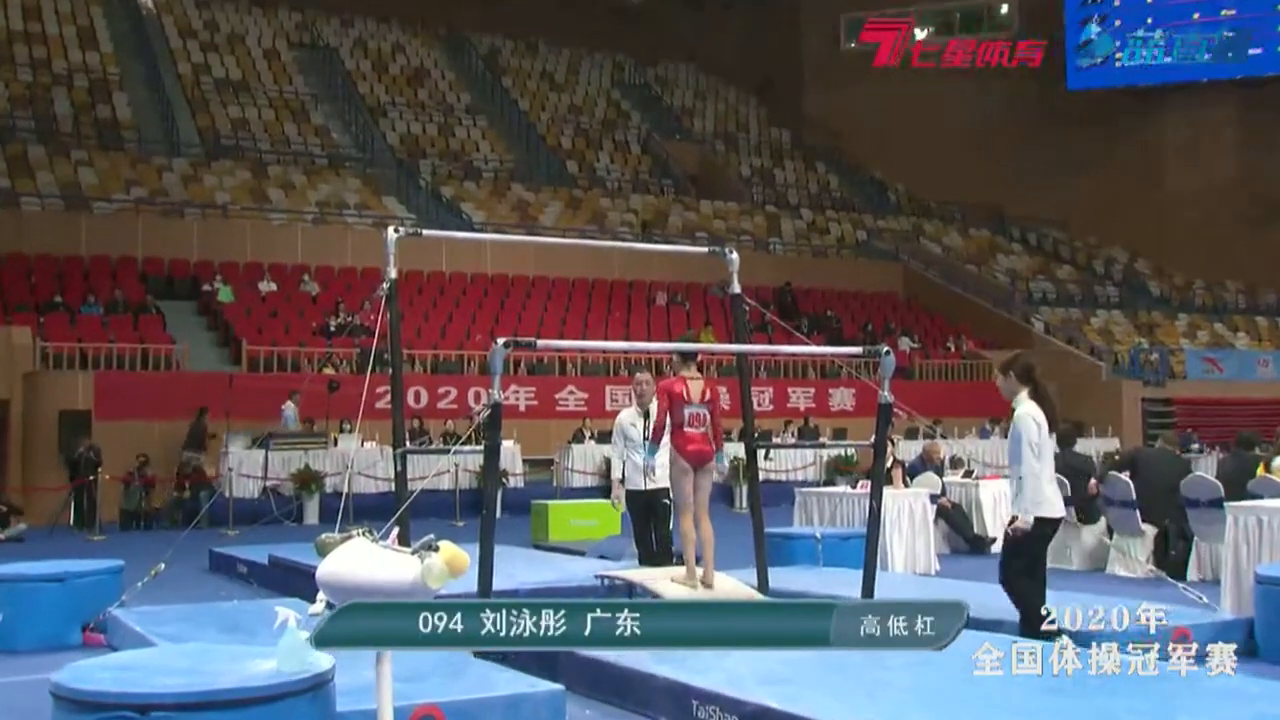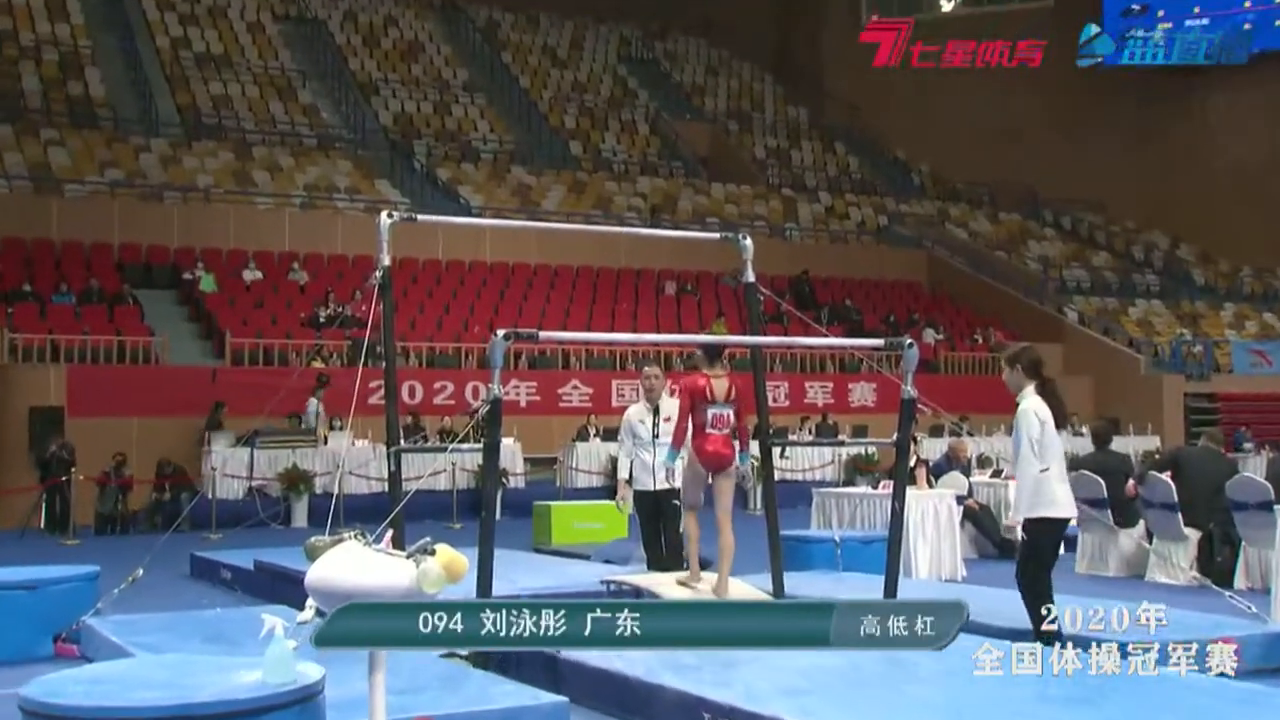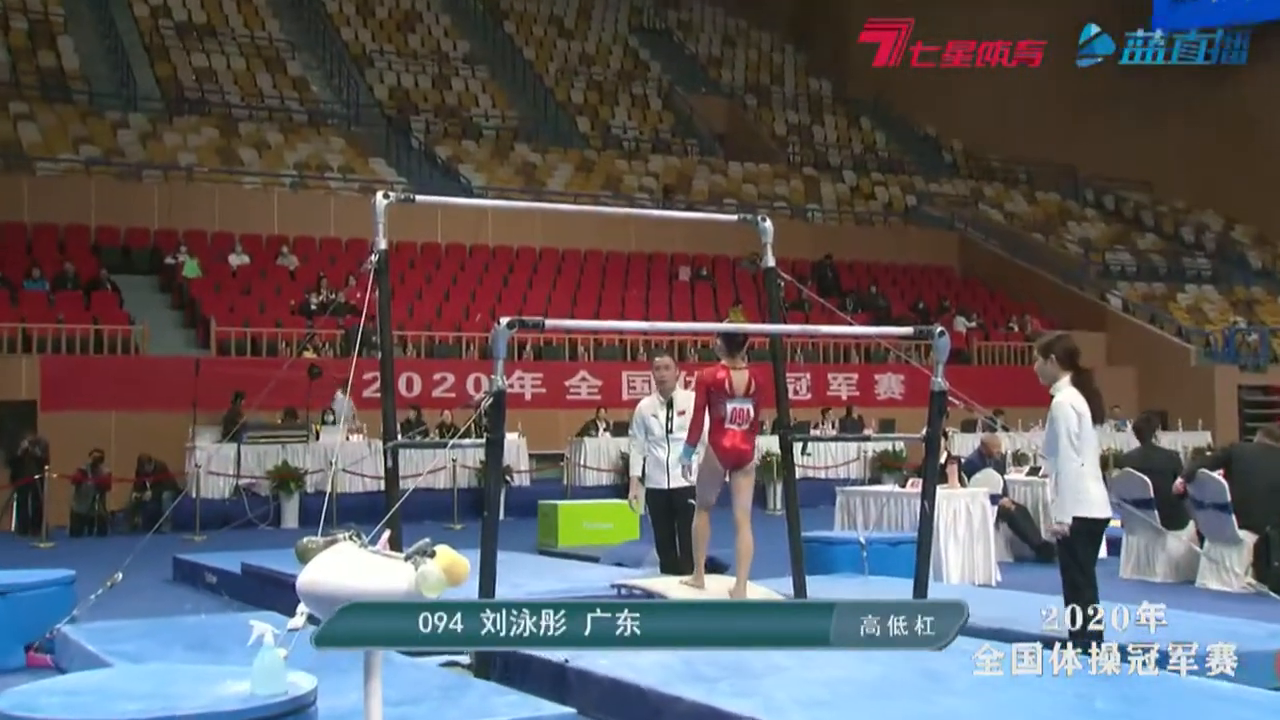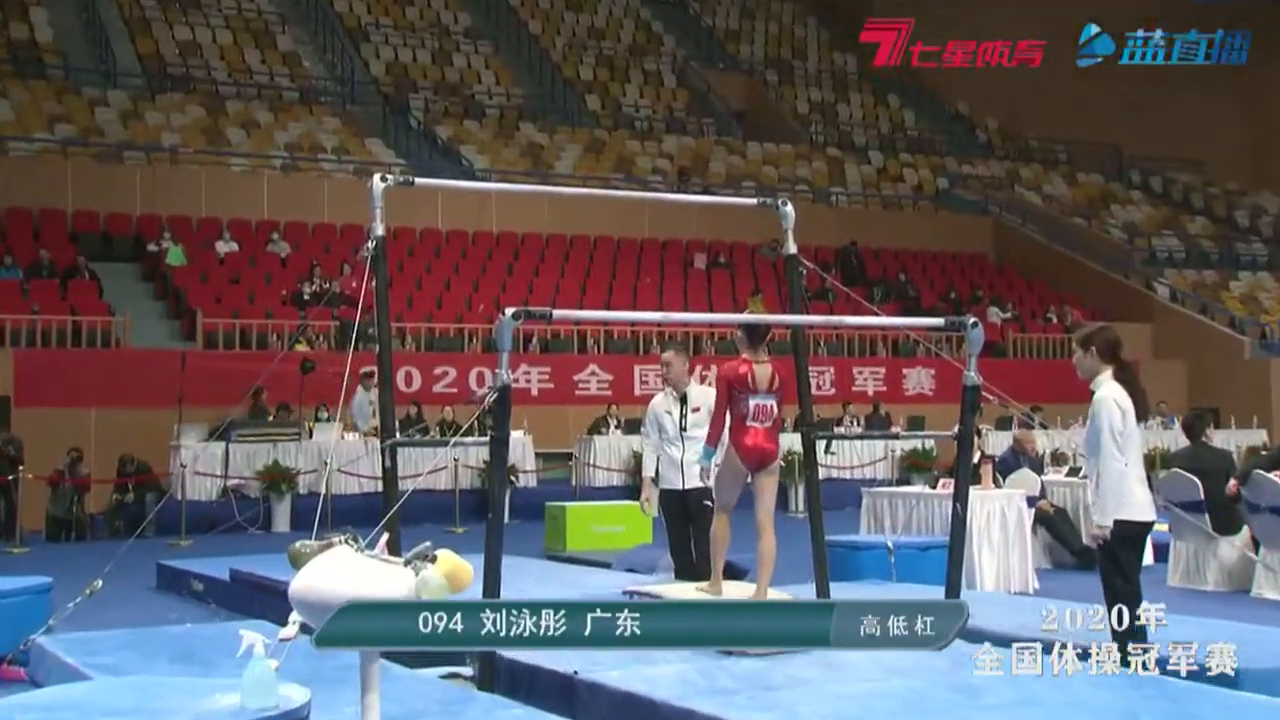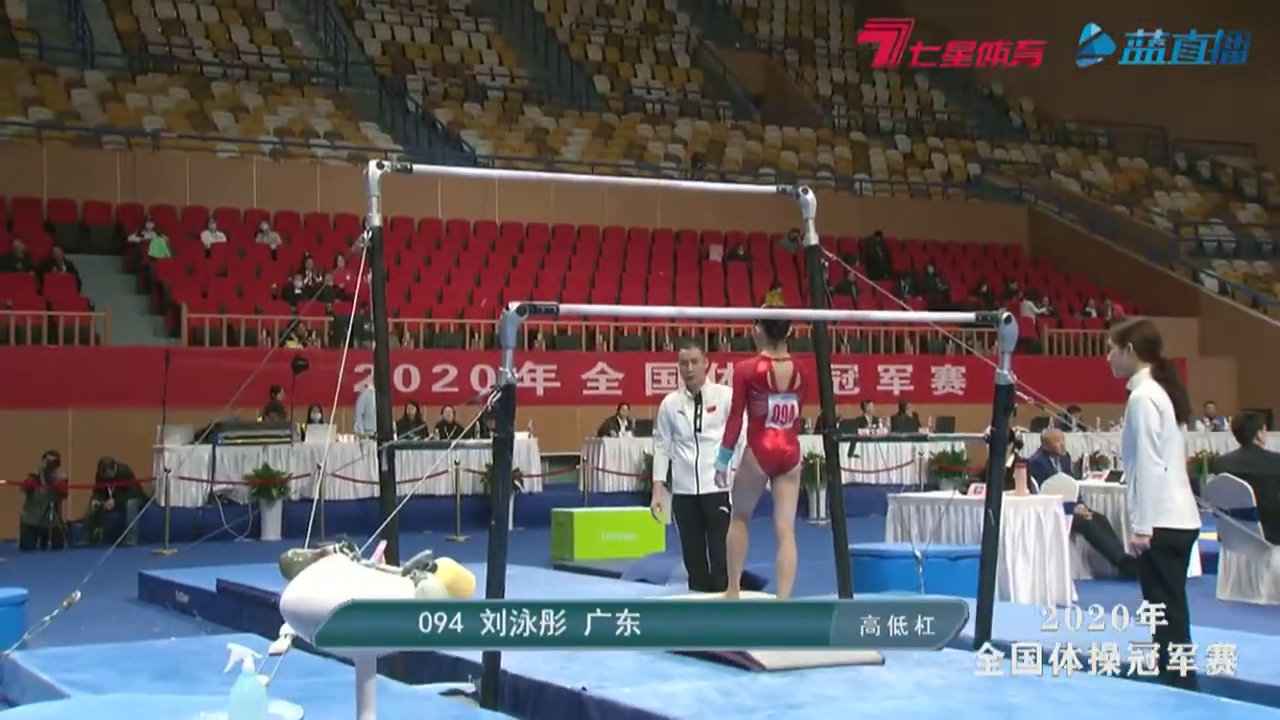
dt=0.5s
person 1, frame 1
left shoulder: (1024, 414)
right shoulder: (1036, 409)
left elbow: (1029, 469)
left wrist: (1024, 515)
left hip: (1035, 509)
right hip: (1045, 507)
left knee: (1012, 575)
right knee: (1028, 576)
person 1, frame 2
left shoulder: (1028, 408)
right shoulder: (1044, 404)
left elbow: (1029, 465)
left wrist: (1017, 512)
left hip: (1043, 507)
right hip: (1056, 504)
left knee: (1035, 582)
right knee: (1034, 579)
right ankle: (1047, 646)
person 1, frame 3
left shoulder: (1063, 401)
right shoulder: (1078, 397)
left elbow: (1068, 463)
left wrist: (1061, 516)
left hip: (1078, 509)
right hip: (1092, 507)
left knee: (1078, 590)
right knee: (1082, 588)
left ankle: (1086, 656)
right ankle: (1089, 653)
person 1, frame 4
left shoulder: (1106, 397)
right shoulder: (1121, 392)
left elbow: (1110, 463)
left wrist: (1102, 518)
left hip: (1120, 512)
right hip: (1134, 509)
left knee: (1122, 599)
right knee: (1126, 598)
person 1, frame 5
left shoulder: (1142, 397)
right shoulder: (1160, 391)
left elbow: (1149, 467)
left wrist: (1141, 526)
left hip: (1162, 520)
right hip: (1178, 517)
left knee: (1165, 614)
right knee: (1170, 611)
left ankle: (1177, 689)
right ankle: (1179, 686)
person 2, frame 1
left shoulder: (668, 386)
right shoulder: (709, 388)
left elbow: (660, 423)
right elbow: (717, 426)
left wrist: (651, 454)
right wrist: (720, 457)
left hip: (682, 451)
right hip: (705, 452)
left knee: (686, 513)
right knee: (703, 514)
left ankle: (691, 574)
right ankle: (708, 572)
person 2, frame 2
left shoulder: (690, 384)
right shoulder: (735, 386)
left elbow: (682, 424)
right elbow: (742, 426)
left wrist: (671, 458)
right wrist: (744, 460)
left hip: (701, 453)
right hip: (727, 455)
left knee: (690, 510)
right knee: (724, 521)
left ankle: (694, 572)
right ankle: (722, 583)
person 2, frame 3
left shoulder: (707, 376)
right shoulder: (754, 379)
left elbow: (698, 419)
right elbow: (755, 422)
left wrist: (687, 454)
left hip: (719, 448)
right hip: (745, 451)
left knee: (703, 509)
right knee: (743, 520)
left ankle: (698, 575)
right ankle: (741, 586)
person 2, frame 4
left shoulder: (729, 371)
right shoulder: (777, 373)
left elbow: (719, 417)
right elbow: (777, 418)
left wrist: (707, 455)
left hip: (741, 447)
right hip: (769, 449)
left knee: (722, 511)
right knee: (766, 523)
left ankle: (716, 581)
right ankle: (761, 592)
person 2, frame 5
left shoulder: (746, 369)
right shoulder: (799, 372)
left elbow: (736, 417)
right elbow: (797, 418)
left wrist: (723, 458)
left hip: (759, 450)
right hip: (789, 452)
left knee: (739, 518)
right knee: (785, 530)
left ankle: (733, 591)
right ankle: (782, 600)
person 3, frame 1
right shoulder: (624, 417)
right elbow: (617, 452)
right wrist: (615, 485)
left hip: (661, 483)
right hip: (634, 485)
left knee: (663, 535)
right knee: (641, 535)
person 3, frame 2
left shoulder: (678, 408)
right shoulder: (632, 413)
right elbow: (625, 450)
right wrist: (621, 485)
left hip: (671, 484)
right hip: (643, 486)
left knee: (673, 538)
right knee: (650, 539)
person 3, frame 3
left shoulder: (693, 401)
right shoulder: (644, 407)
right elbow: (637, 446)
right wrist: (634, 484)
left hip: (687, 482)
right hip: (656, 484)
left knee: (688, 539)
right knee: (663, 541)
person 3, frame 4
left shoulder: (709, 397)
right shoulder: (657, 403)
right elbow: (650, 445)
right wrist: (646, 485)
left hip: (703, 483)
right hip: (670, 485)
left knee: (705, 545)
right knee: (678, 545)
person 3, frame 5
left shoulder: (726, 396)
right shoulder: (670, 403)
right elbow: (662, 447)
right wrist: (657, 489)
left hip: (718, 487)
right hip: (684, 490)
left knee: (721, 553)
right knee: (692, 554)
